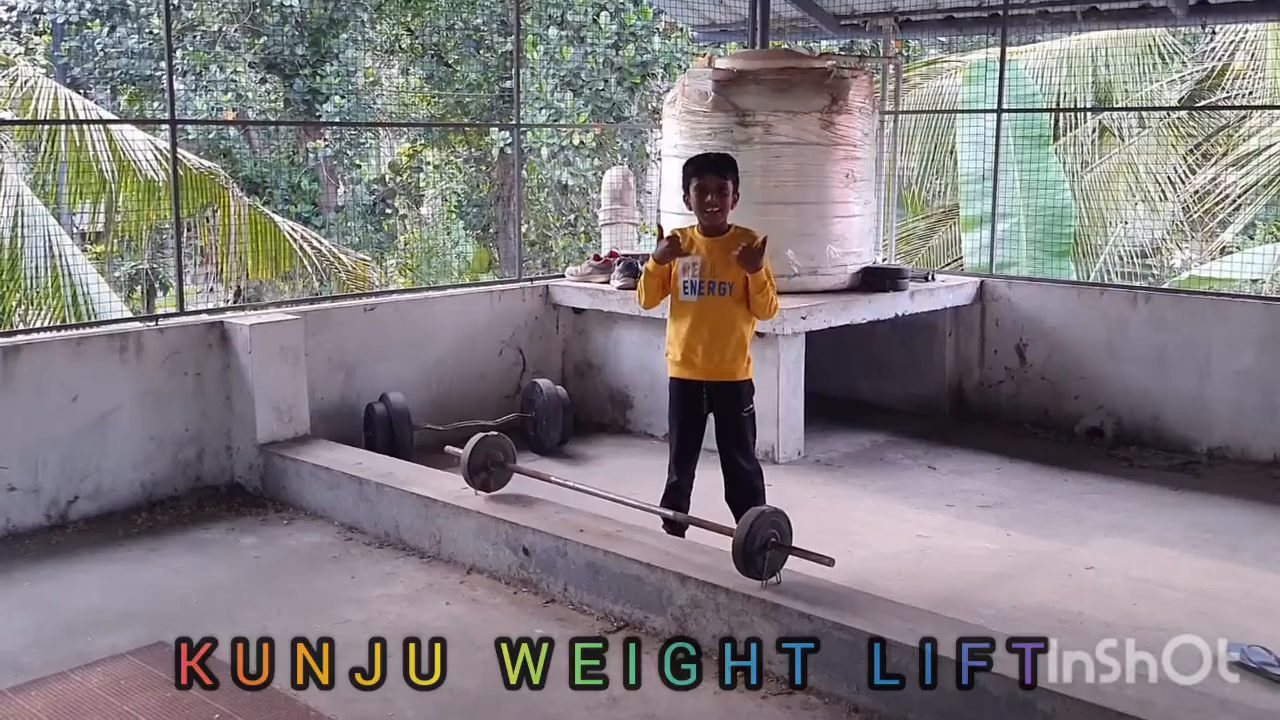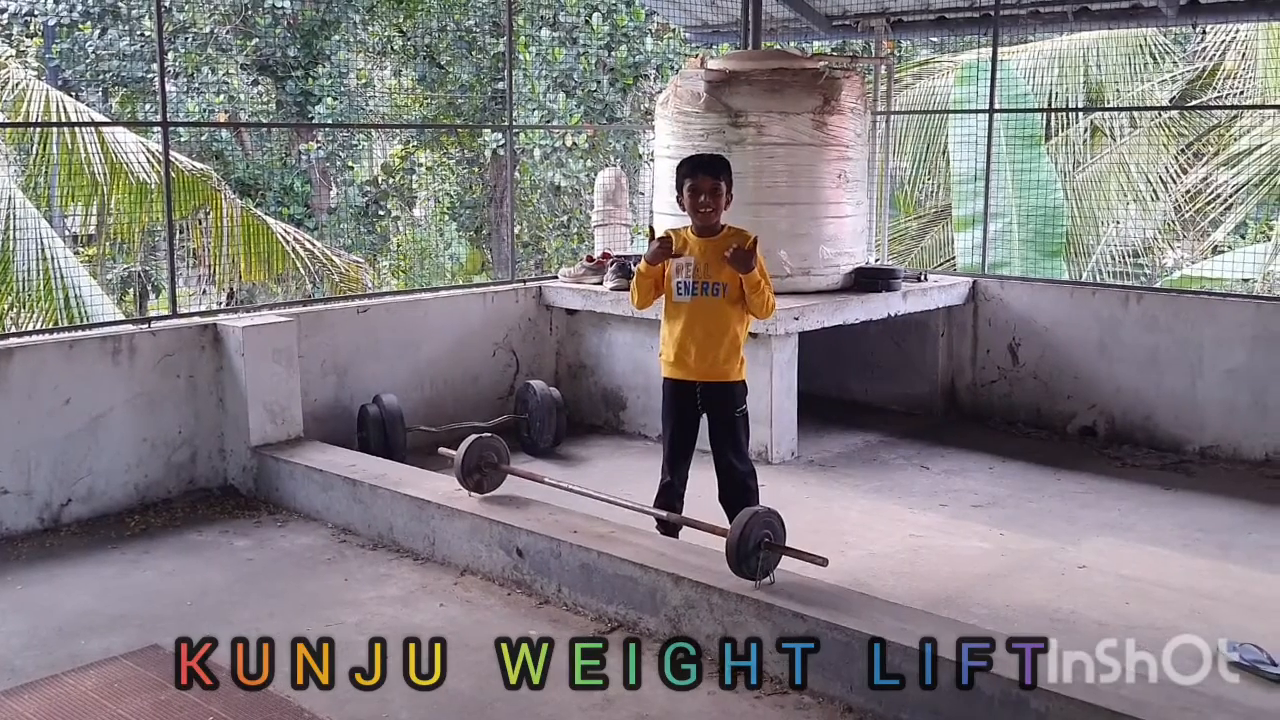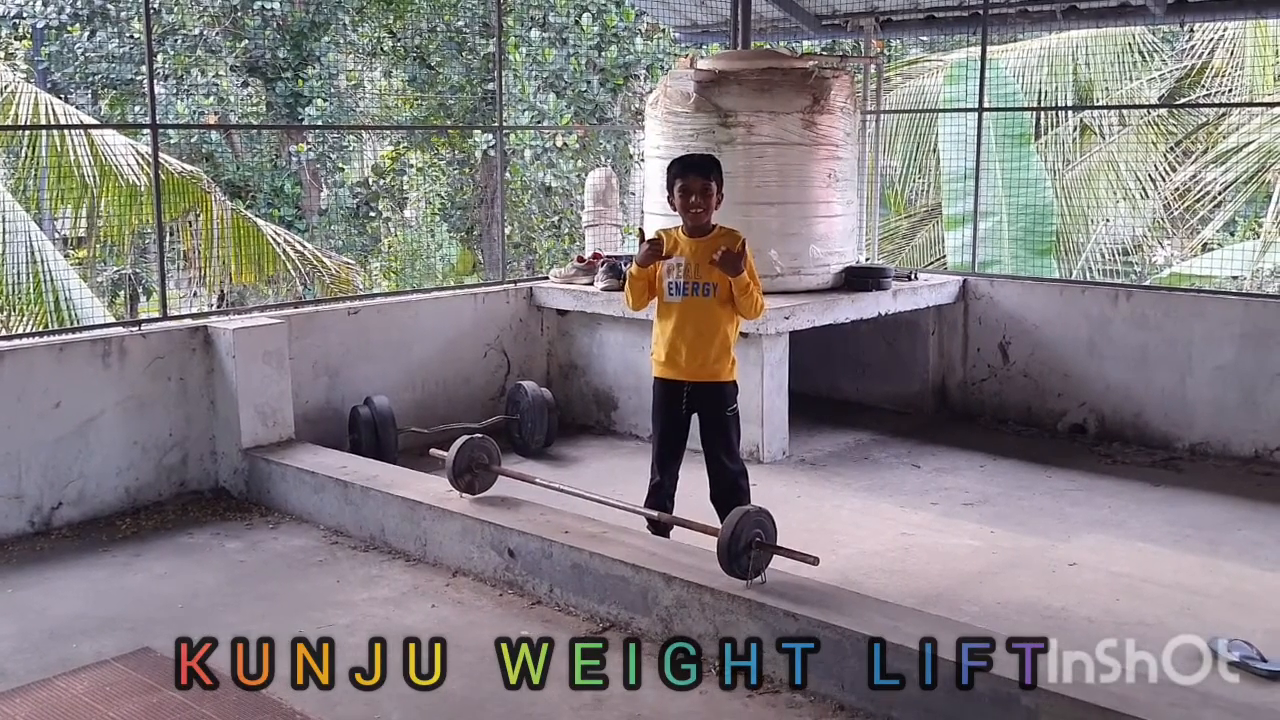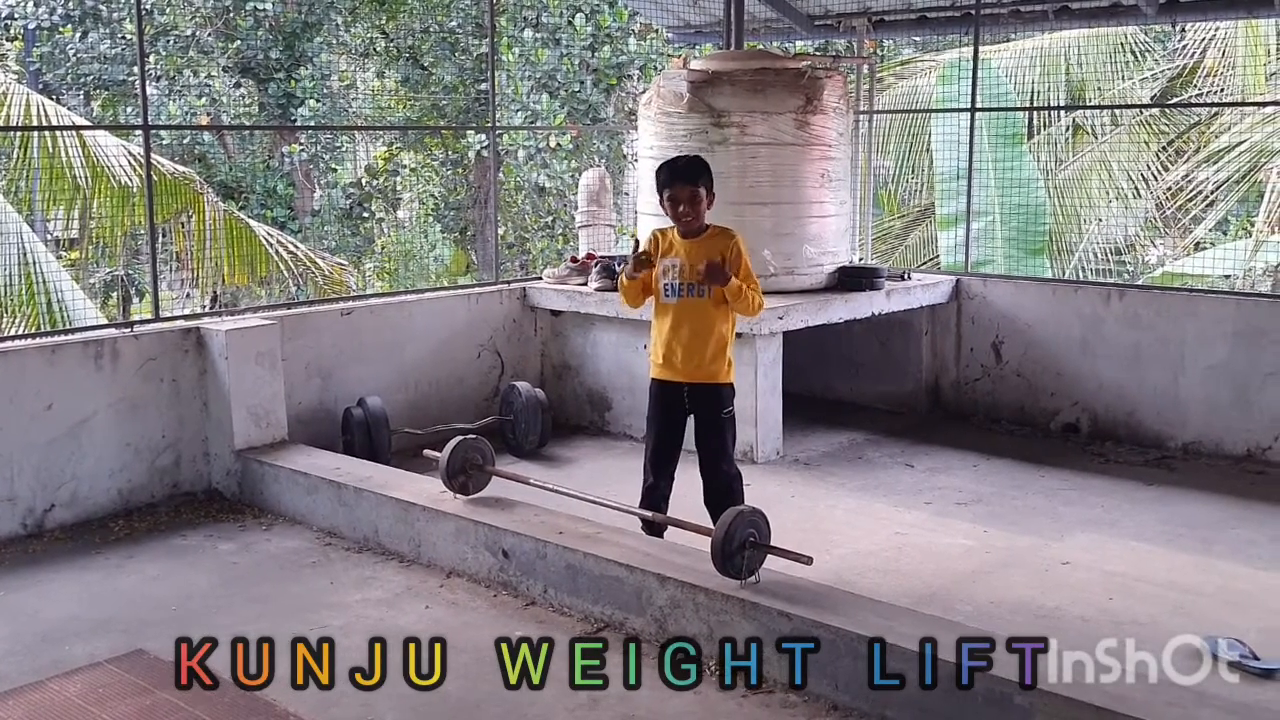
dt=1s
person 1, frame 1
left shoulder: (749, 243)
right shoulder: (677, 243)
left elbow: (766, 310)
right elbow: (647, 300)
left wrist: (756, 272)
right wrist: (656, 262)
left hip: (733, 375)
right hip: (685, 373)
left knee: (741, 464)
right knee: (680, 462)
right ankle: (671, 535)
person 1, frame 2
left shoulder: (743, 244)
right shoulder: (670, 243)
left elbow: (764, 309)
right elbow: (640, 300)
left wrist: (749, 273)
right wrist: (648, 263)
left hip: (726, 376)
right hip: (678, 373)
left knee: (734, 465)
right knee: (673, 462)
right ankle: (665, 535)
person 1, frame 3
left shoulder: (733, 244)
right shoulder: (662, 243)
left elbow: (754, 310)
right elbow: (635, 302)
left wrist: (738, 275)
right wrist: (639, 266)
left hip: (717, 376)
right hip: (669, 374)
left knee: (725, 465)
right knee: (663, 462)
right ankle: (656, 535)
person 1, frame 4
left shoulder: (727, 243)
right shoulder: (657, 242)
left elbow: (755, 301)
right elbow: (634, 299)
left wrist: (727, 282)
right wrist: (630, 276)
left hip: (712, 378)
right hip: (665, 375)
left knee: (719, 469)
right knee: (656, 465)
right ankle: (650, 539)
